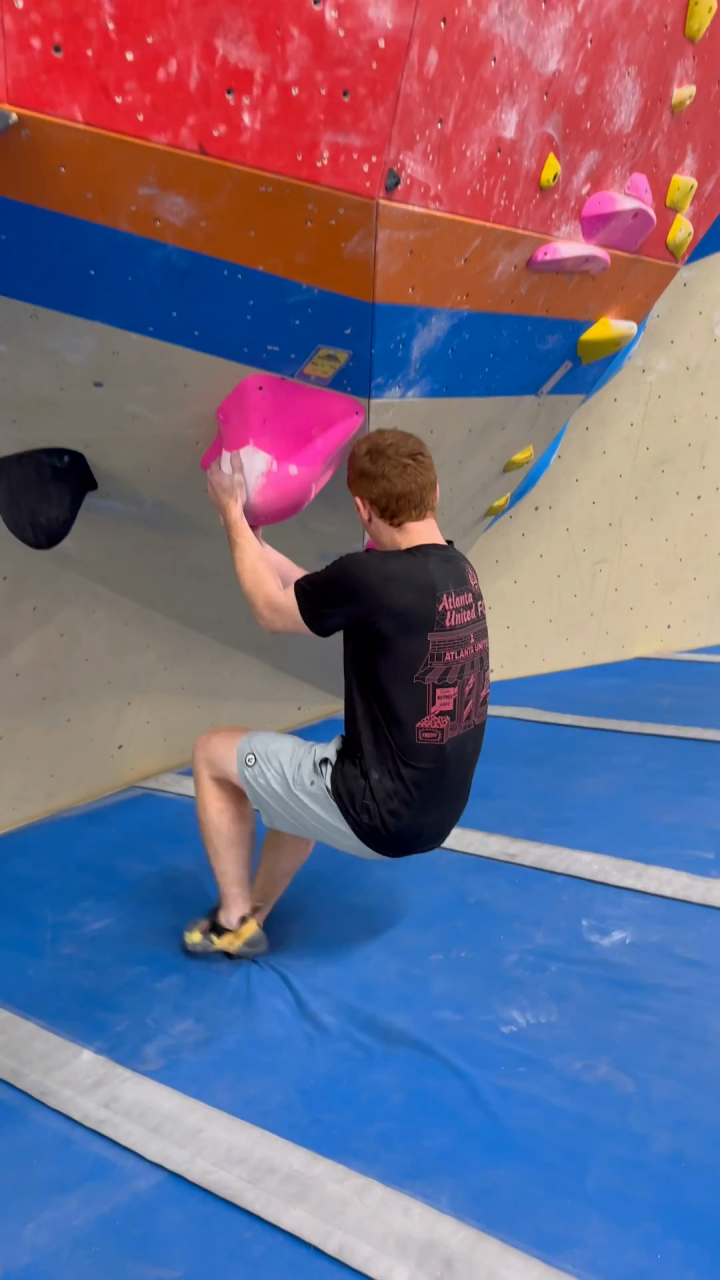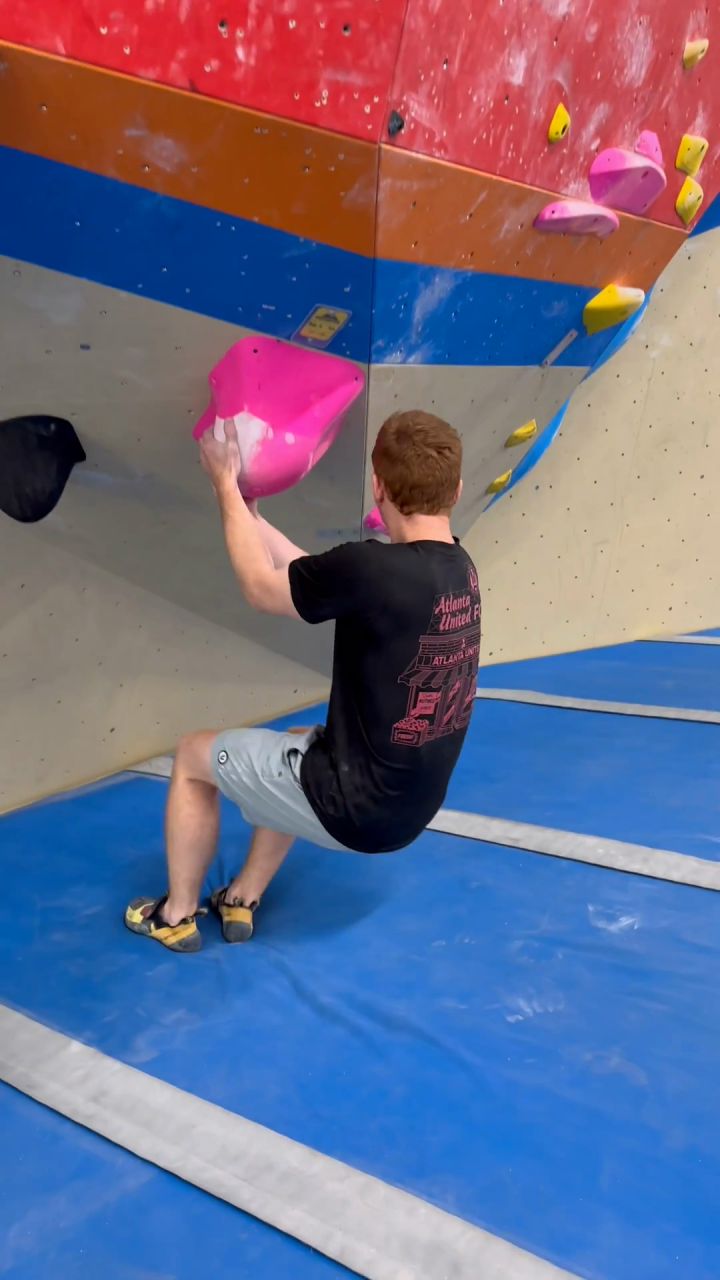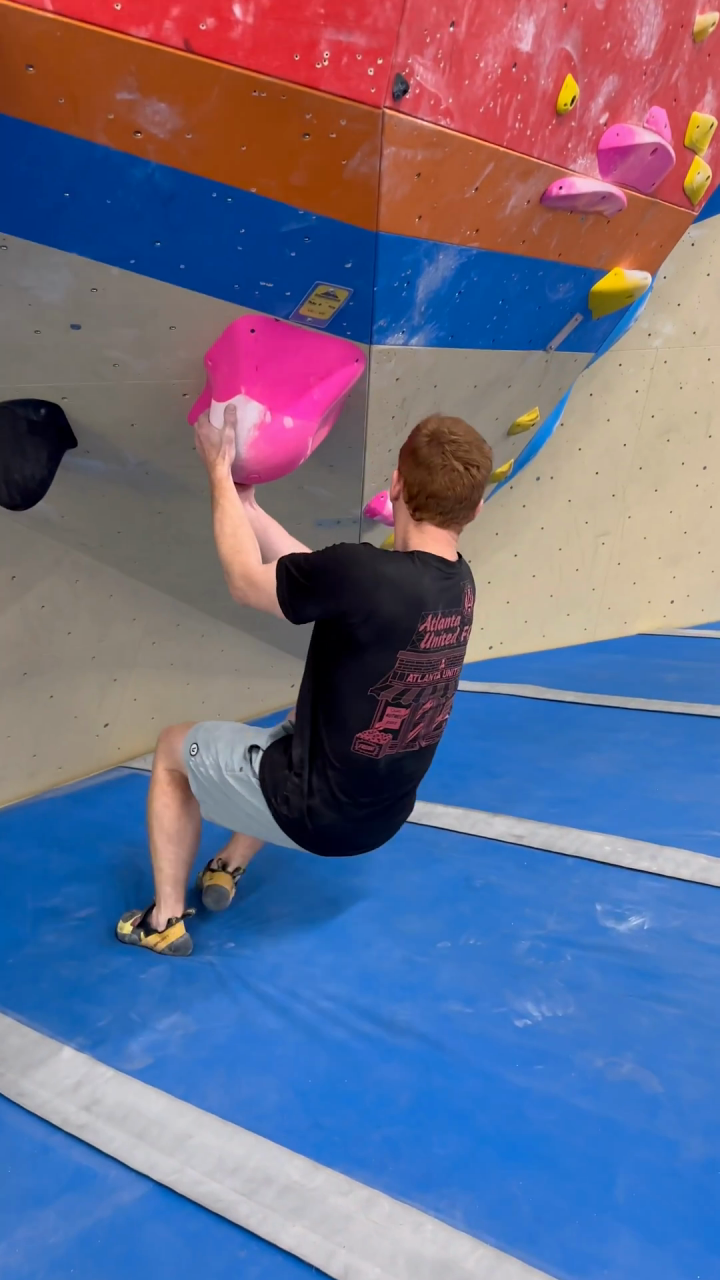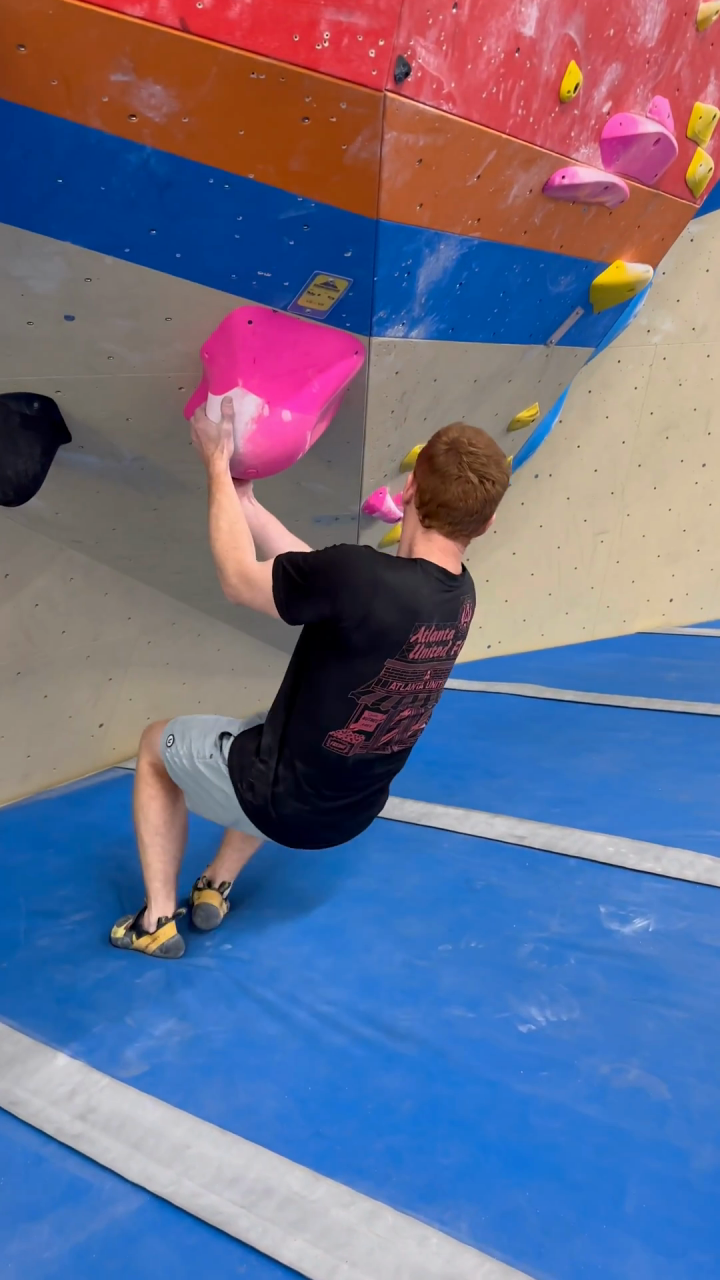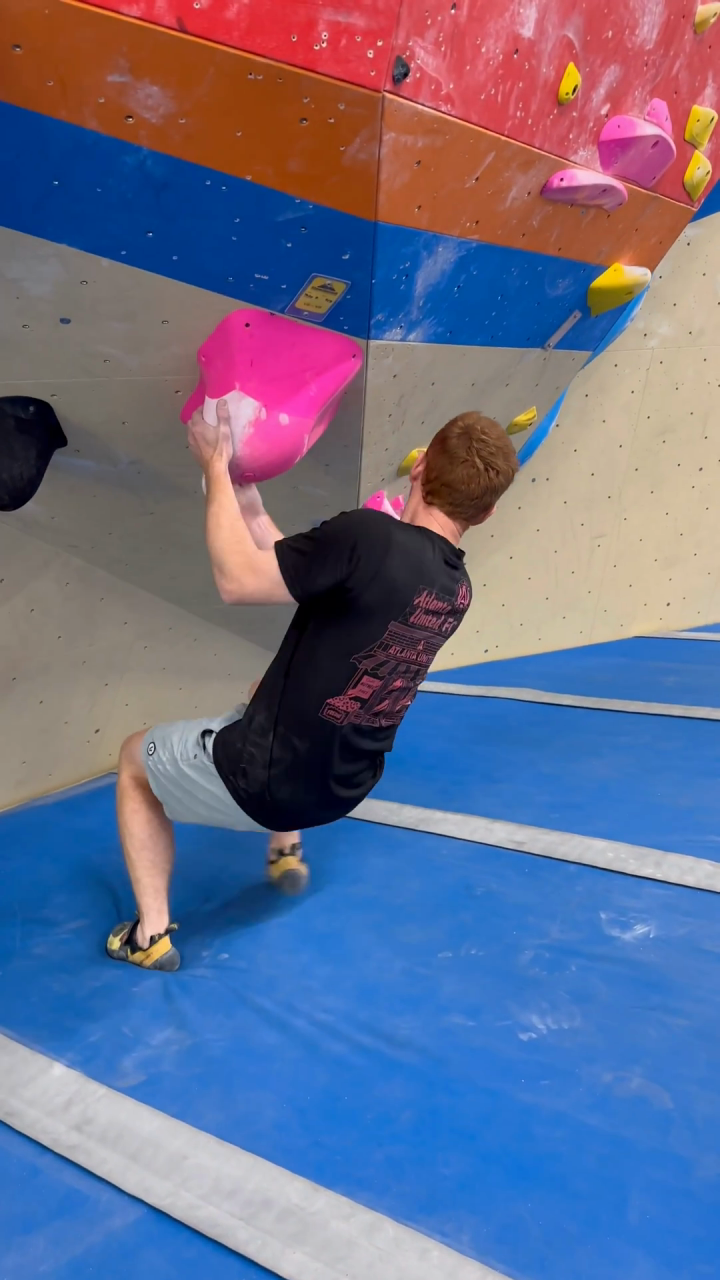
dt=0.2s
person 1, frame 1
left shoulder: (371, 578)
right shoulder: (458, 572)
left elbow: (272, 610)
left wrist: (232, 512)
right wrist: (255, 543)
left hip: (382, 814)
right hip: (435, 804)
left knee: (214, 753)
right knee: (299, 773)
left ankle: (233, 920)
right ankle: (253, 913)
person 1, frame 2
left shoulder: (373, 569)
right shoulder: (461, 571)
left elbow: (262, 588)
left wrist: (226, 484)
right wrist: (251, 518)
left hip: (356, 808)
right hip: (412, 802)
left knee: (195, 755)
right knee: (296, 746)
left ankle: (177, 915)
right ankle: (242, 900)
person 1, frame 3
left shoulder: (362, 573)
right shoulder: (459, 582)
left elbow: (246, 582)
left wrist: (219, 470)
right wrist: (248, 508)
left hip: (316, 811)
right hip: (383, 813)
left knee: (174, 747)
left ankle: (166, 919)
right ankle: (228, 868)
person 1, frame 4
left shoulder: (360, 576)
right shoulder: (460, 594)
left elbow: (240, 580)
left wrist: (217, 466)
right wrist: (245, 503)
left hip: (280, 800)
right hip: (353, 810)
left knee: (157, 743)
left ankle: (157, 921)
right ankle: (216, 886)
person 1, frame 5
left shoulder: (367, 538)
right shoulder: (457, 587)
left elbow: (236, 580)
left wrist: (215, 468)
right wrist: (255, 519)
left hip: (267, 778)
right hip: (343, 789)
left knee: (136, 756)
left ankle: (152, 933)
right ankle: (287, 854)
